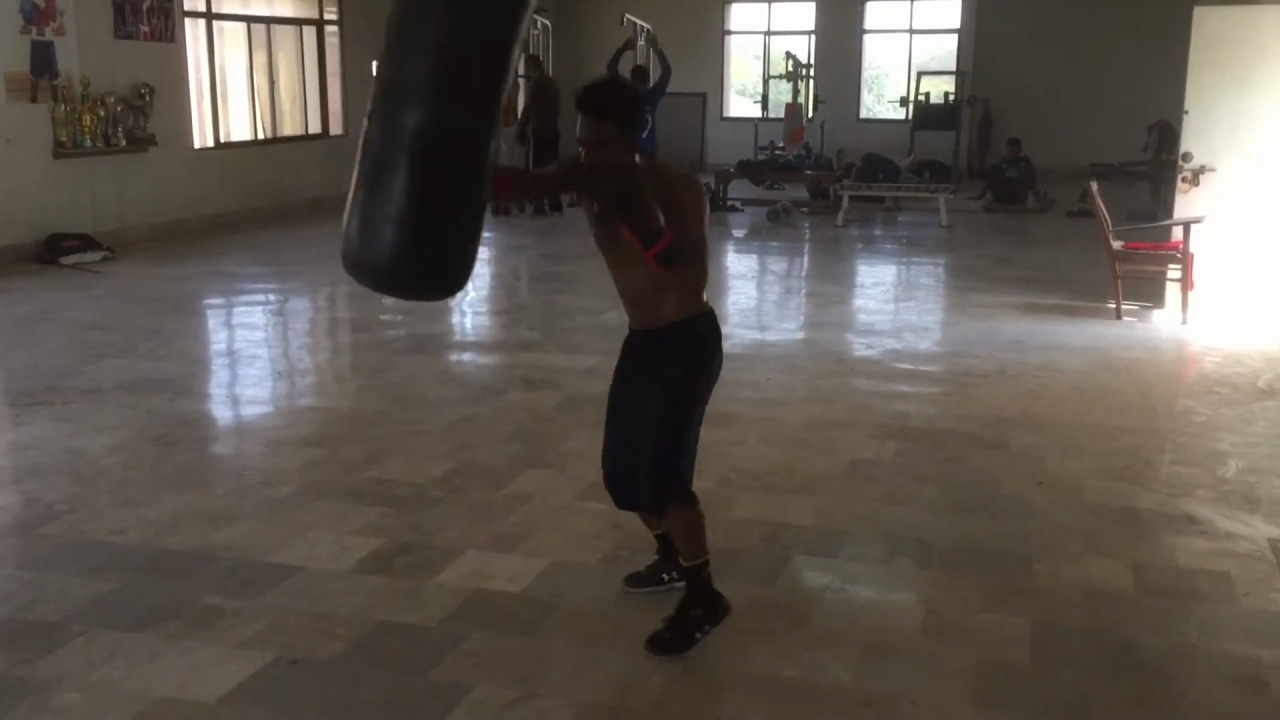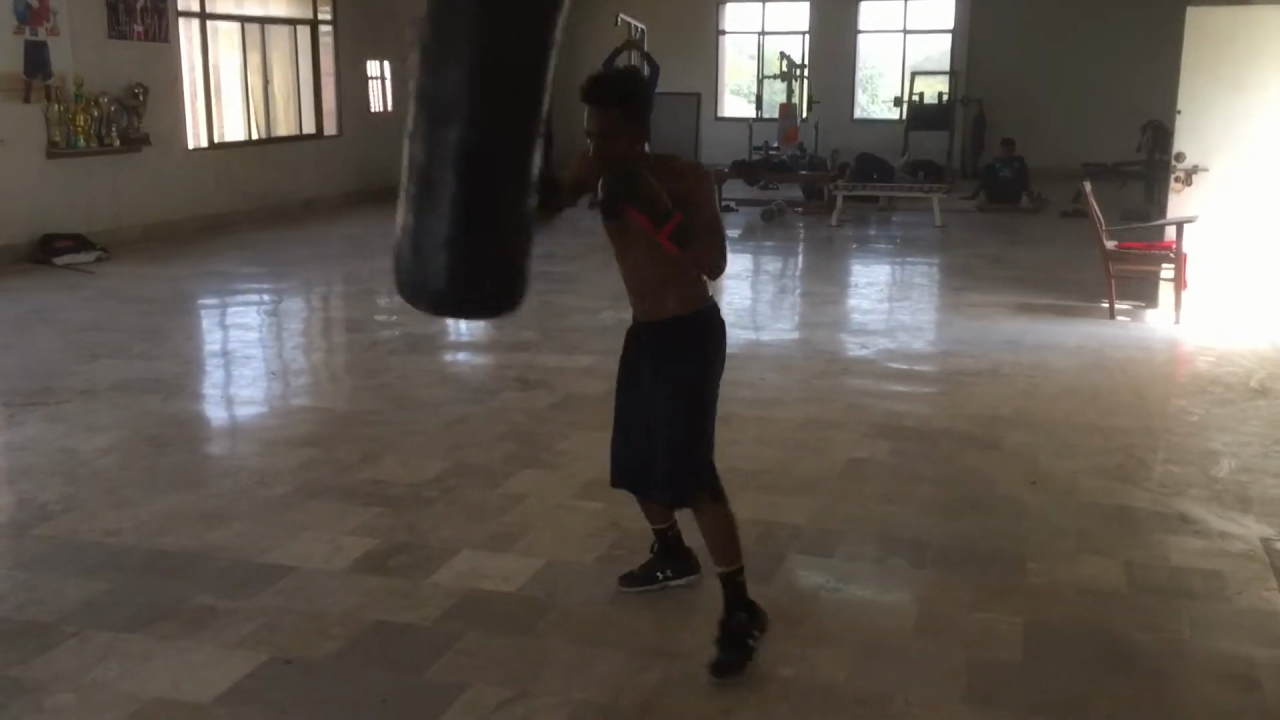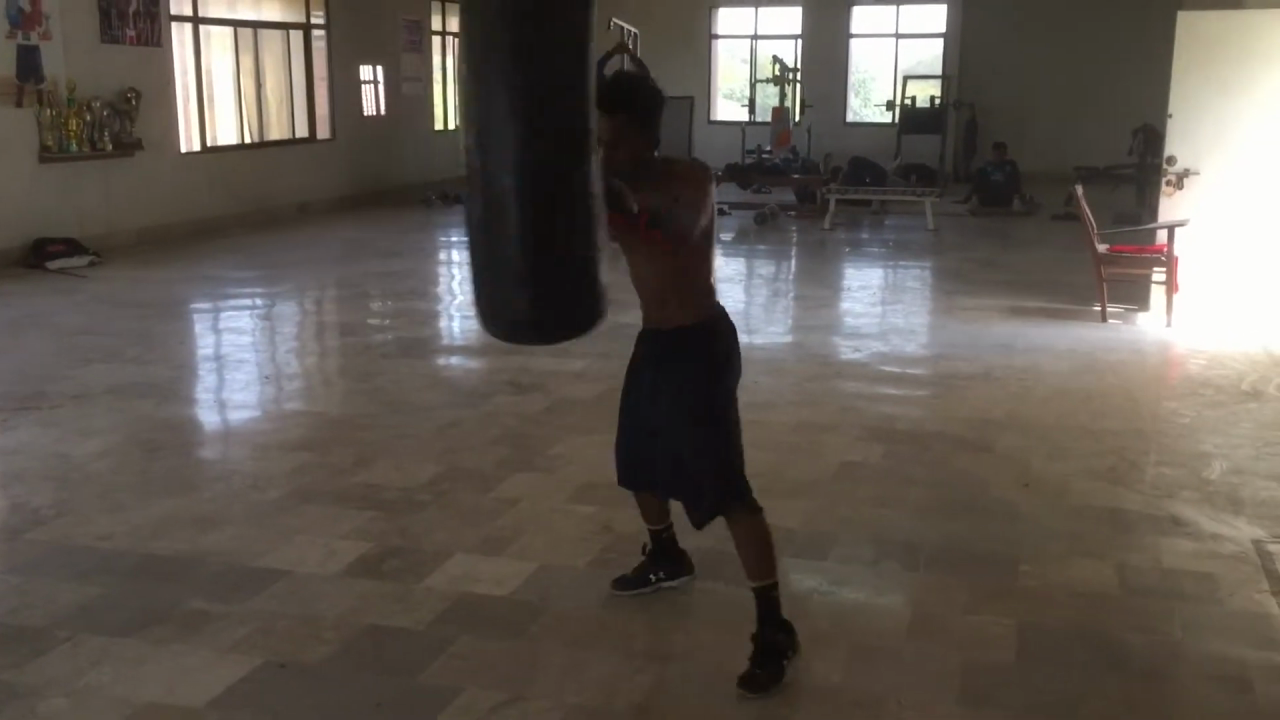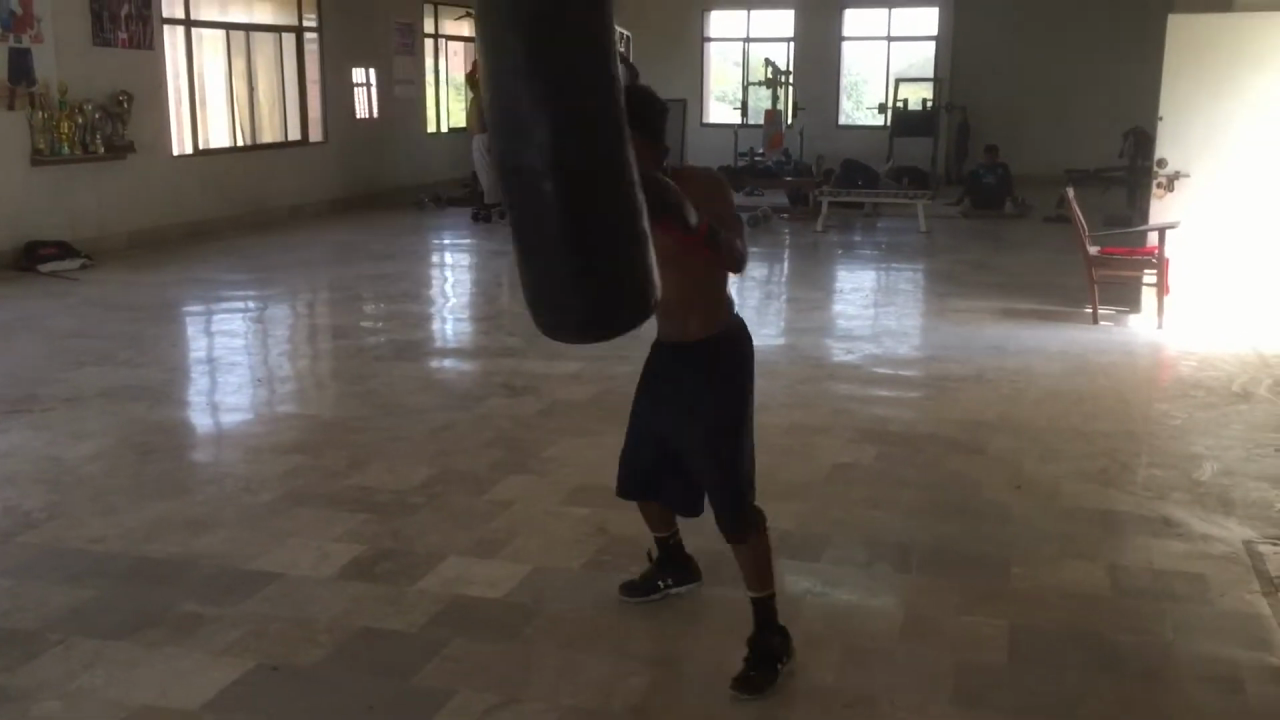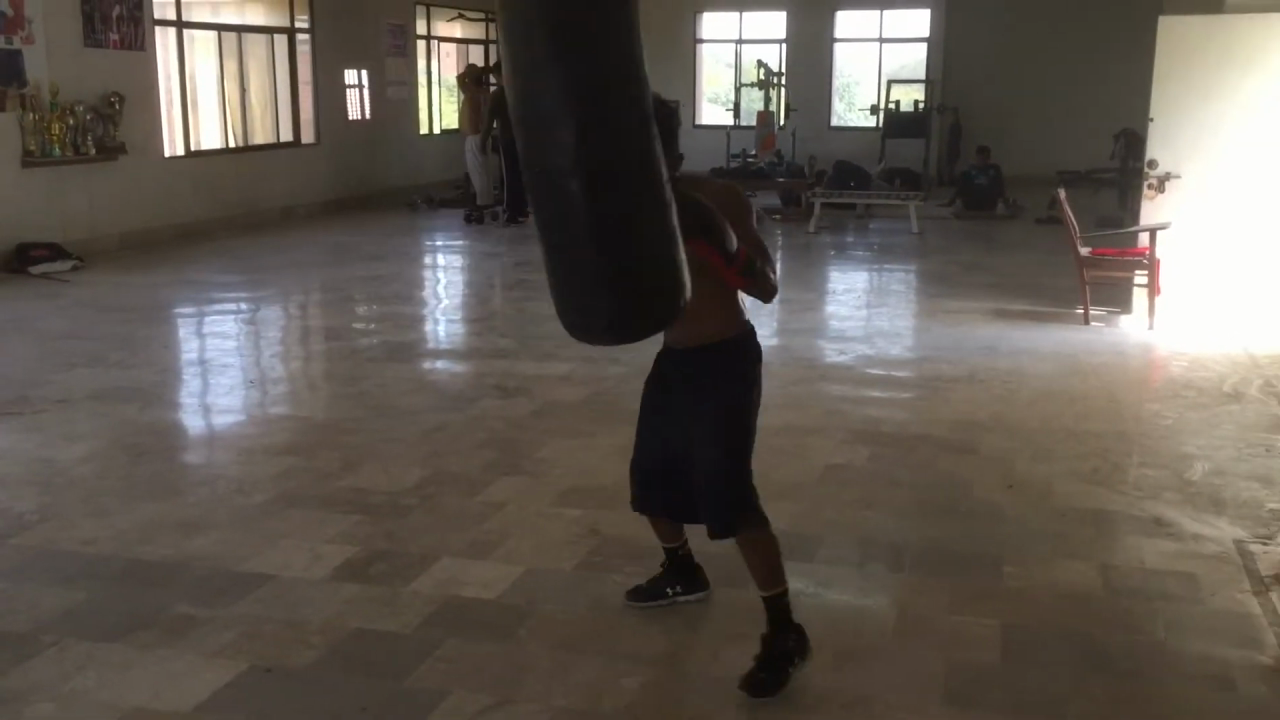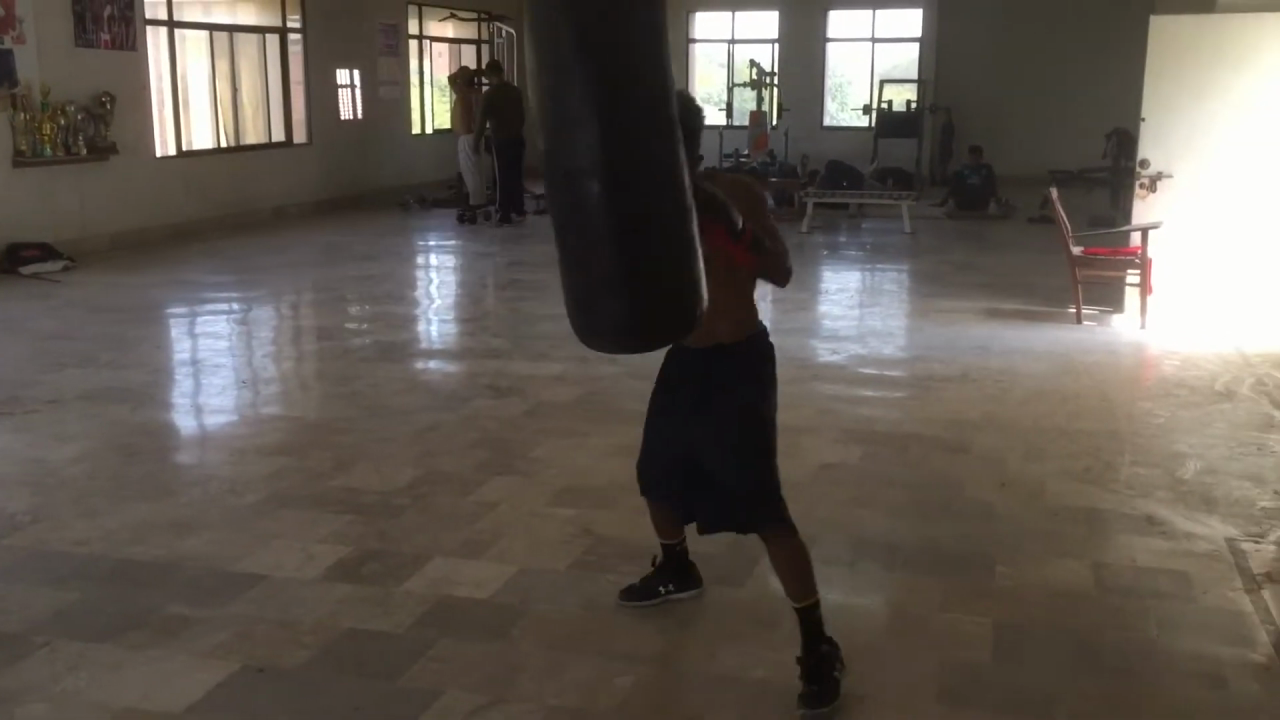
dt=0.1s
person 1, frame 1
left shoulder: (679, 189)
right shoulder: (590, 179)
left elbow: (694, 279)
right elbow: (522, 184)
left wrist: (648, 226)
left hip: (688, 341)
right hip: (642, 341)
left knee: (663, 474)
right knee: (629, 471)
left ankle: (703, 598)
right ankle: (675, 559)
person 1, frame 2
left shoulder: (687, 180)
right shoulder: (603, 173)
left elbow: (712, 264)
left wrist: (653, 208)
left hip: (691, 334)
right hip: (644, 334)
left knee: (688, 473)
right knee: (636, 463)
left ankle: (740, 612)
right ankle: (674, 556)
person 1, frame 3
left shoulder: (690, 176)
right shoulder: (621, 182)
left elbow: (685, 230)
left wrist: (620, 197)
left hip: (702, 342)
right hip: (655, 340)
left knee: (723, 484)
right knee: (639, 462)
left ankle: (773, 627)
right ankle: (665, 557)
person 1, frame 4
left shoulder: (702, 188)
left elbow: (733, 259)
left wrist: (677, 216)
left hip: (720, 356)
right hip: (668, 353)
left knee: (733, 500)
right knee: (642, 471)
left ankle: (768, 634)
right ankle: (673, 563)
person 1, frame 5
left shoulder: (722, 198)
left elbow: (767, 287)
left wrist: (712, 239)
left hip: (726, 360)
right hip: (673, 359)
left knee: (733, 499)
right knee: (651, 480)
left ankle: (783, 633)
right ankle: (682, 572)
person 1, frame 6
left shoulder: (738, 194)
left elbow: (781, 273)
left wrist: (724, 225)
left hip: (741, 361)
right hip: (685, 357)
left knee: (757, 501)
right knee: (659, 476)
left ankle: (819, 647)
right ankle: (676, 571)
